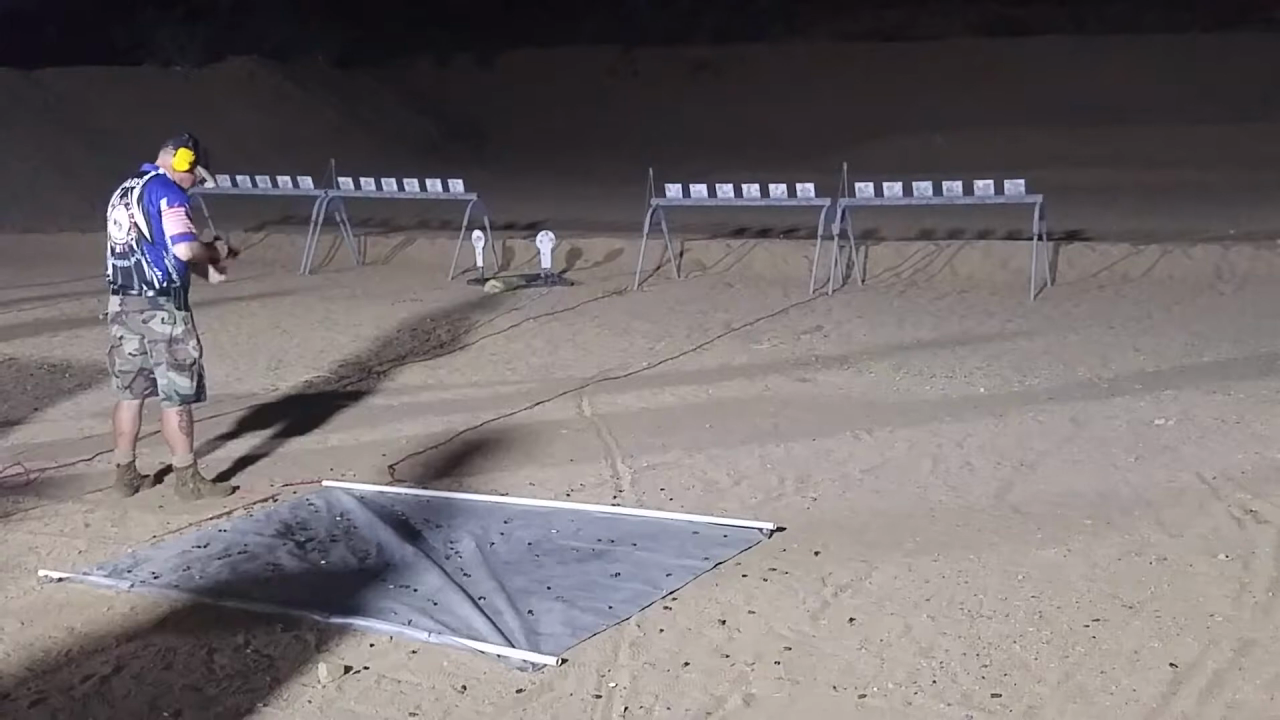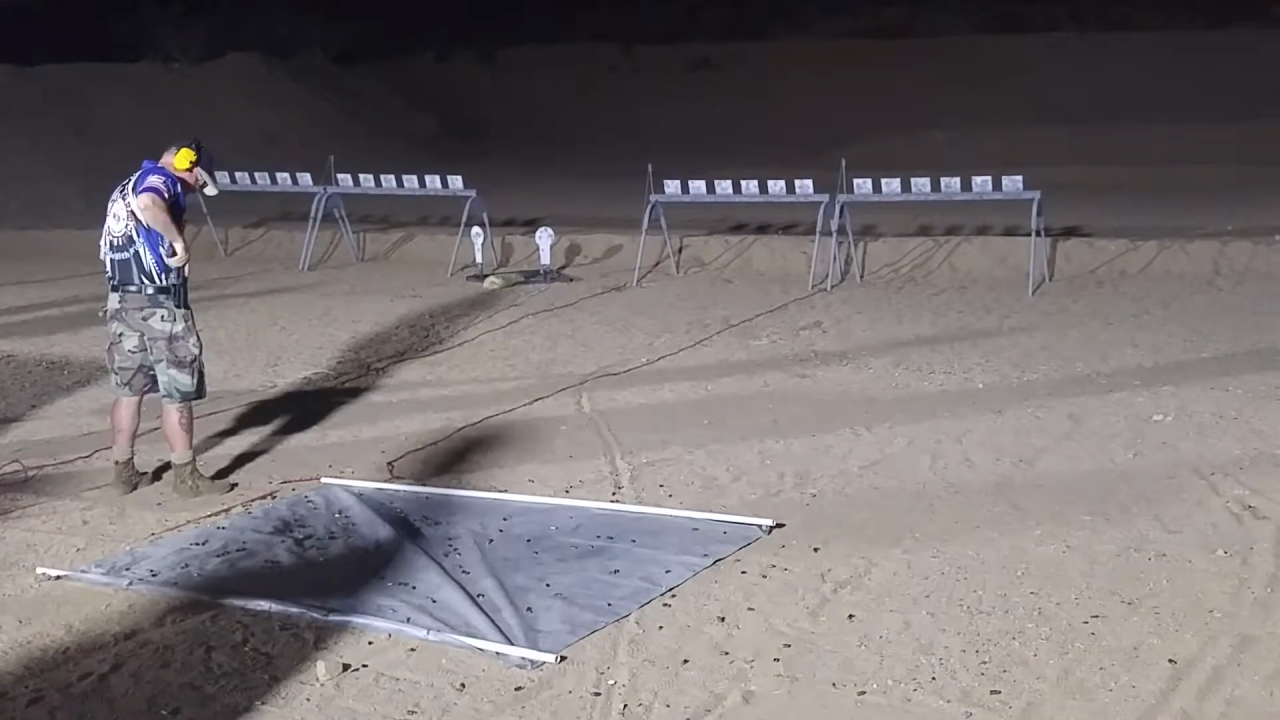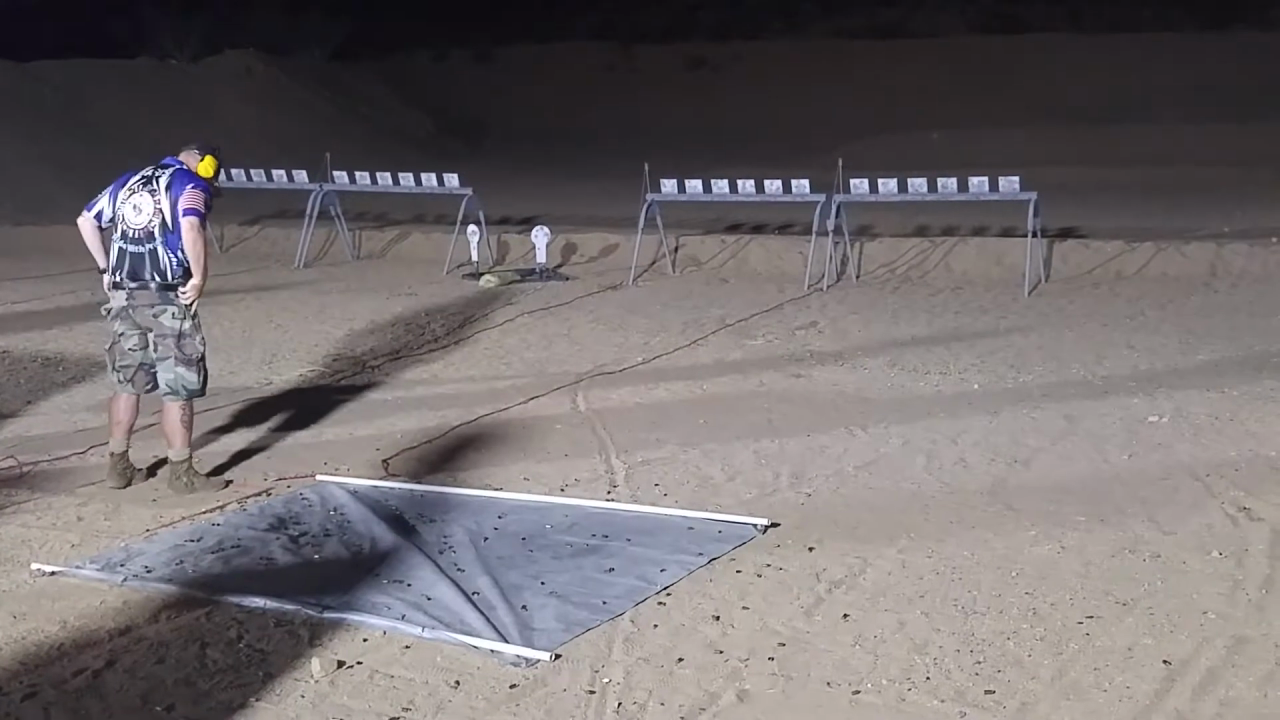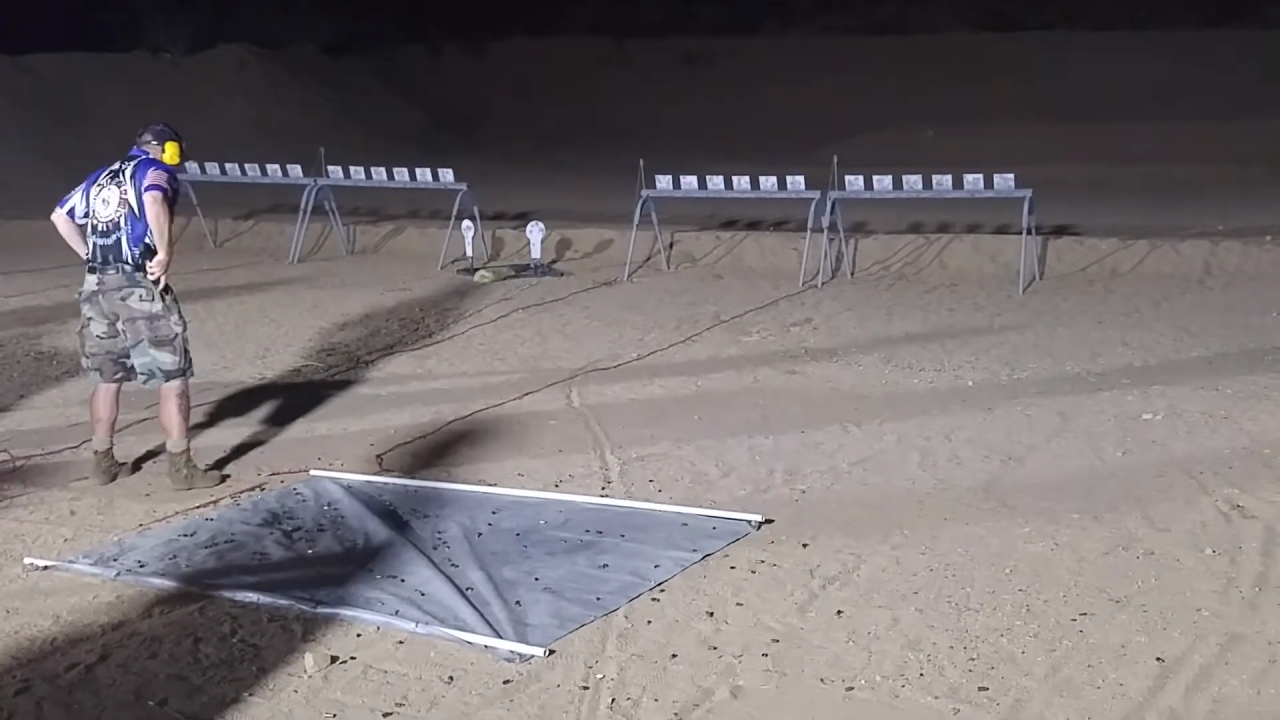
dt=0.7s
person 1, frame 1
left shoulder: (124, 190)
right shoulder: (167, 191)
right elbow: (184, 249)
left wrist: (201, 264)
right wrist: (212, 252)
left hip: (122, 303)
right hip: (161, 306)
left knee: (130, 392)
right knee: (177, 395)
left ankle: (126, 474)
right ankle: (188, 479)
person 1, frame 2
left shoulder: (124, 188)
right shoulder: (160, 179)
left elbow: (106, 249)
right elbow: (148, 205)
right wrist: (179, 241)
left hip: (121, 300)
right hip: (160, 302)
left knee: (129, 389)
right knee: (177, 392)
left ankle: (124, 471)
right ankle: (186, 477)
person 1, frame 3
left shoulder: (129, 181)
right shoulder: (191, 184)
left elbow: (87, 220)
right elbow: (191, 226)
left wrist: (105, 268)
right wrist: (199, 278)
left hip: (122, 295)
right hip: (165, 296)
left knee: (127, 382)
right knee: (178, 388)
left ankle: (119, 466)
right ankle: (182, 473)
person 1, frame 4
left shoulder: (102, 176)
right shoulder: (156, 170)
left elbow: (60, 216)
right elbow: (154, 202)
right wrist: (164, 255)
left hip: (97, 284)
right hip: (139, 284)
left knee: (107, 378)
right knee: (172, 375)
left ankle: (103, 462)
right ankle: (181, 466)
